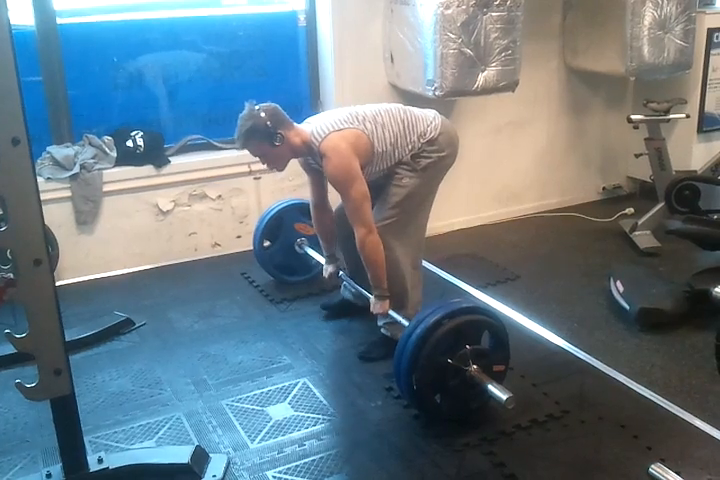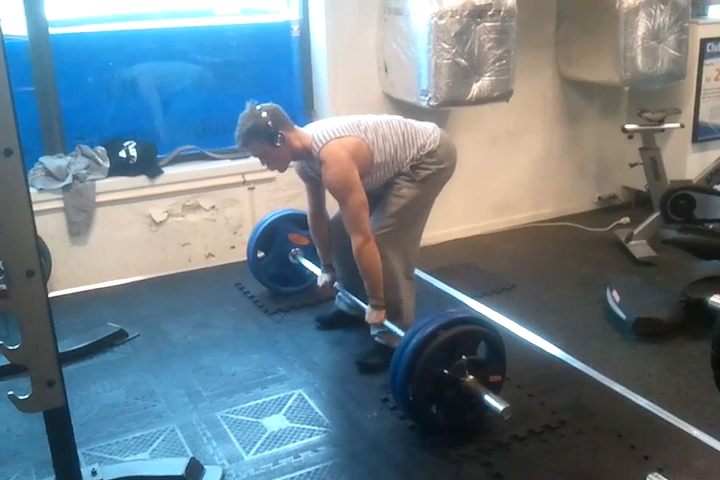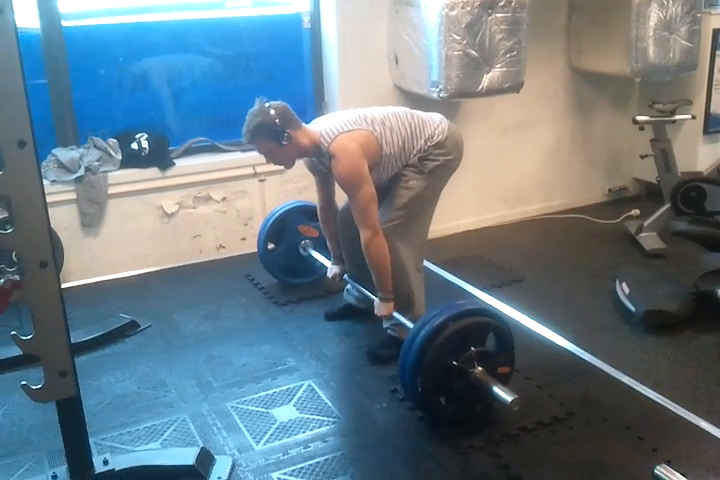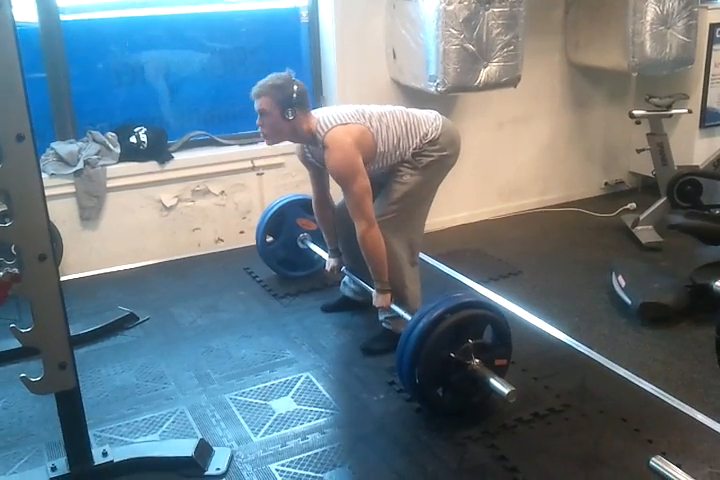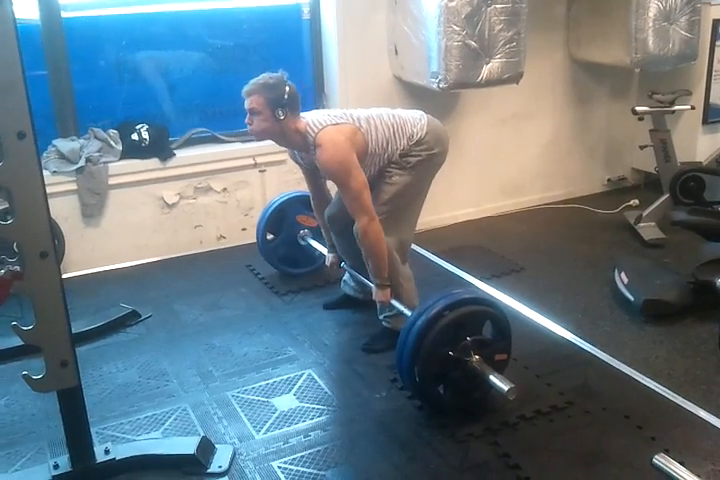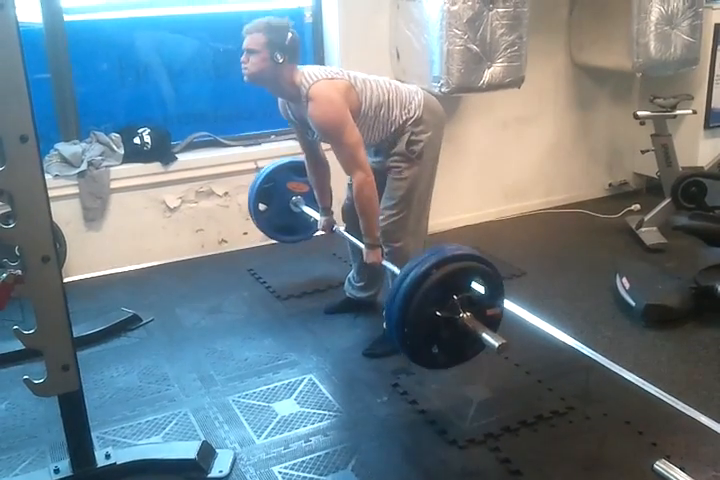
dt=0.7s
person 1, frame 1
left shoulder: (335, 153)
right shoulder: (306, 142)
left elbow: (366, 230)
right elbow: (320, 206)
left wrist: (381, 295)
right wrist: (331, 258)
left hip: (431, 142)
right hip: (400, 146)
left knee: (389, 232)
right knee: (346, 220)
left ankle: (398, 330)
right ankle: (357, 296)
person 1, frame 2
left shoulder: (334, 160)
right shoulder: (305, 153)
left elbow: (362, 240)
right elbow: (316, 214)
left wrist: (377, 304)
right wrist: (327, 267)
left hip: (430, 155)
right hip: (398, 158)
left knee: (386, 241)
right knee: (341, 229)
left ankle: (392, 339)
right ankle: (352, 306)
person 1, frame 3
left shoulder: (344, 154)
right shoulder: (313, 143)
left elbow: (371, 233)
right elbow: (327, 208)
left wrist: (386, 297)
right wrist: (337, 259)
left hip: (437, 146)
right hip: (405, 148)
left knee: (394, 233)
right knee: (349, 222)
left ankle: (404, 331)
right ankle: (361, 300)
person 1, frame 4
left shoulder: (338, 147)
right shoulder: (306, 143)
left elbow: (367, 225)
right elbow: (321, 201)
left wrist: (383, 289)
right wrist: (333, 252)
left hip: (433, 143)
right hip: (402, 145)
left knee: (391, 228)
right knee: (345, 216)
left ankle: (400, 325)
right ankle: (358, 292)
person 1, frame 5
left shoulder: (330, 148)
right shoulder: (296, 141)
left elbow: (367, 221)
right elbow: (320, 197)
left wrist: (383, 284)
right wrist: (332, 247)
left hip: (421, 142)
right hip: (394, 140)
left knee: (384, 229)
right knee: (338, 217)
left ankle: (400, 322)
right ankle: (358, 290)
person 1, frame 6
left shoulder: (322, 101)
right shoulder: (288, 101)
left elbow: (361, 176)
right elbow: (314, 157)
left wrist: (373, 245)
right wrist: (325, 211)
left hip: (417, 124)
right hip: (387, 132)
left knee: (397, 227)
right knee: (354, 213)
right ankle: (361, 293)
